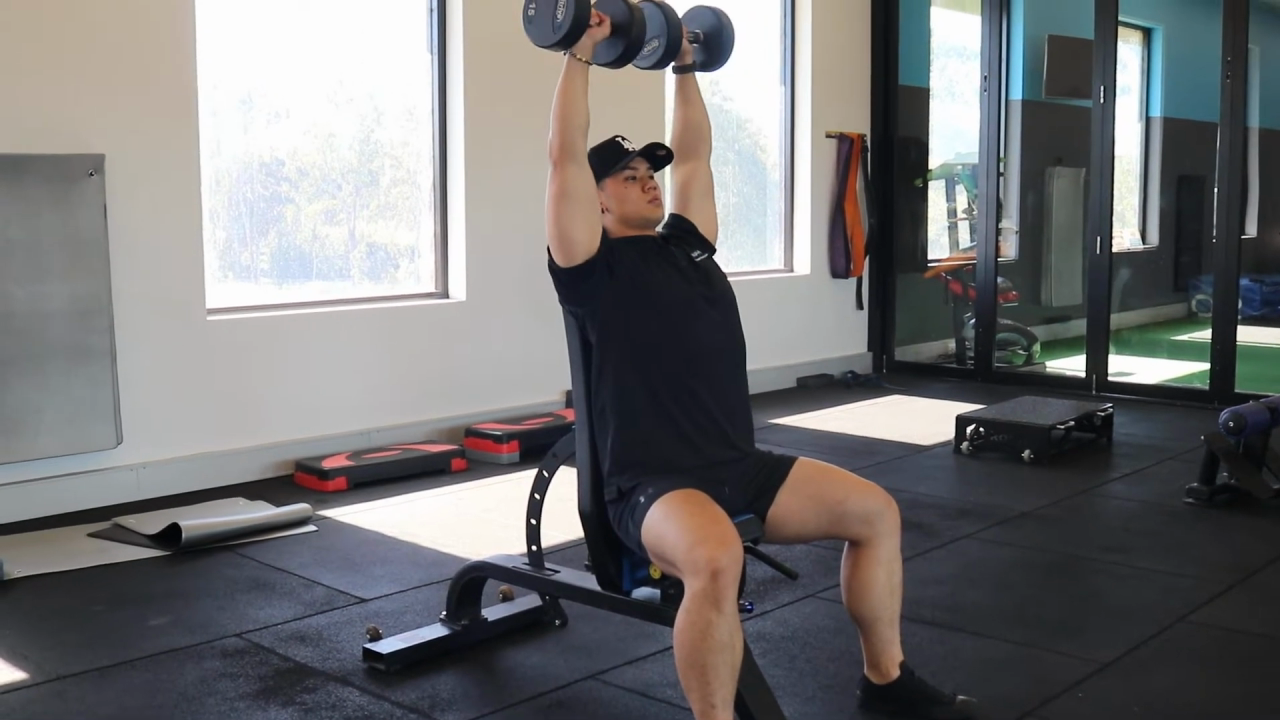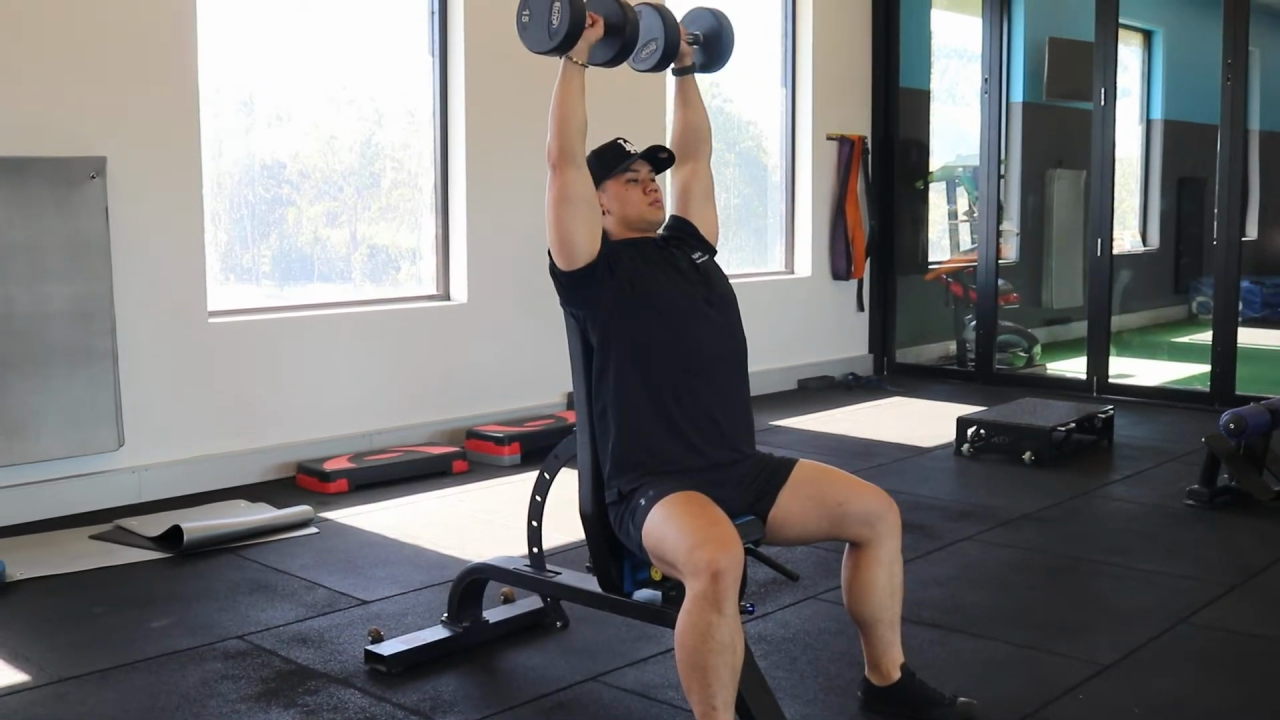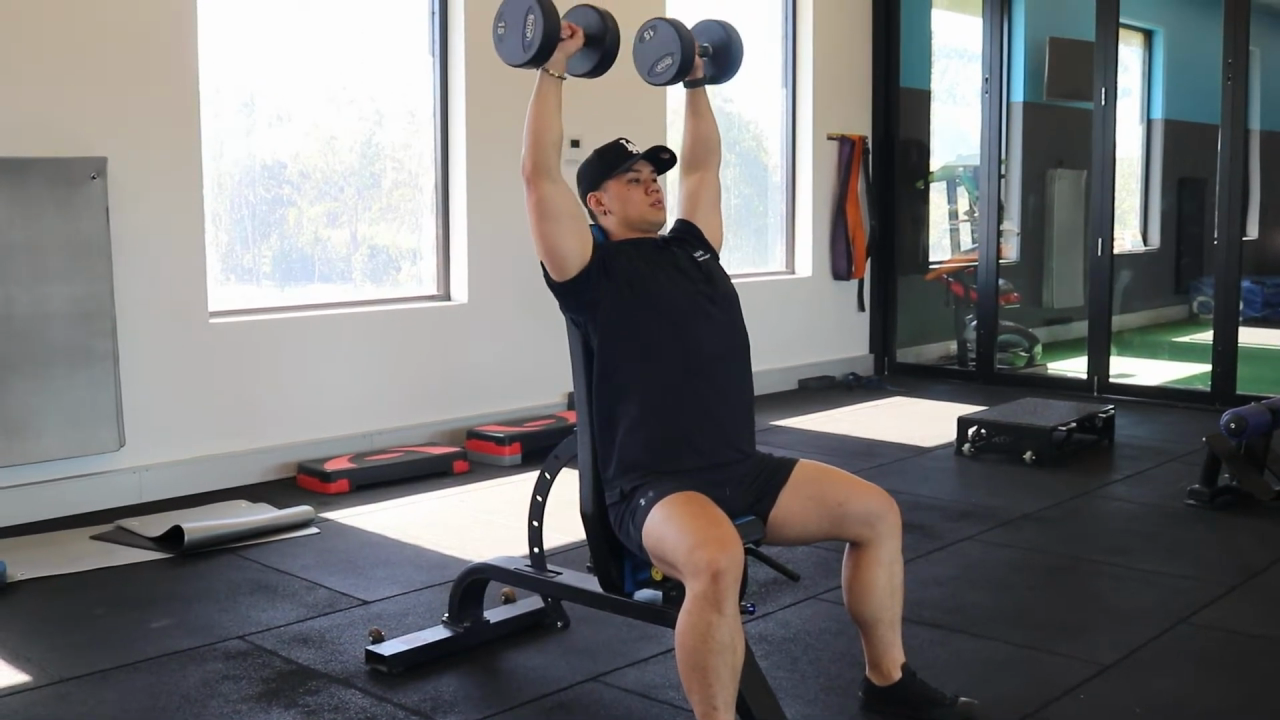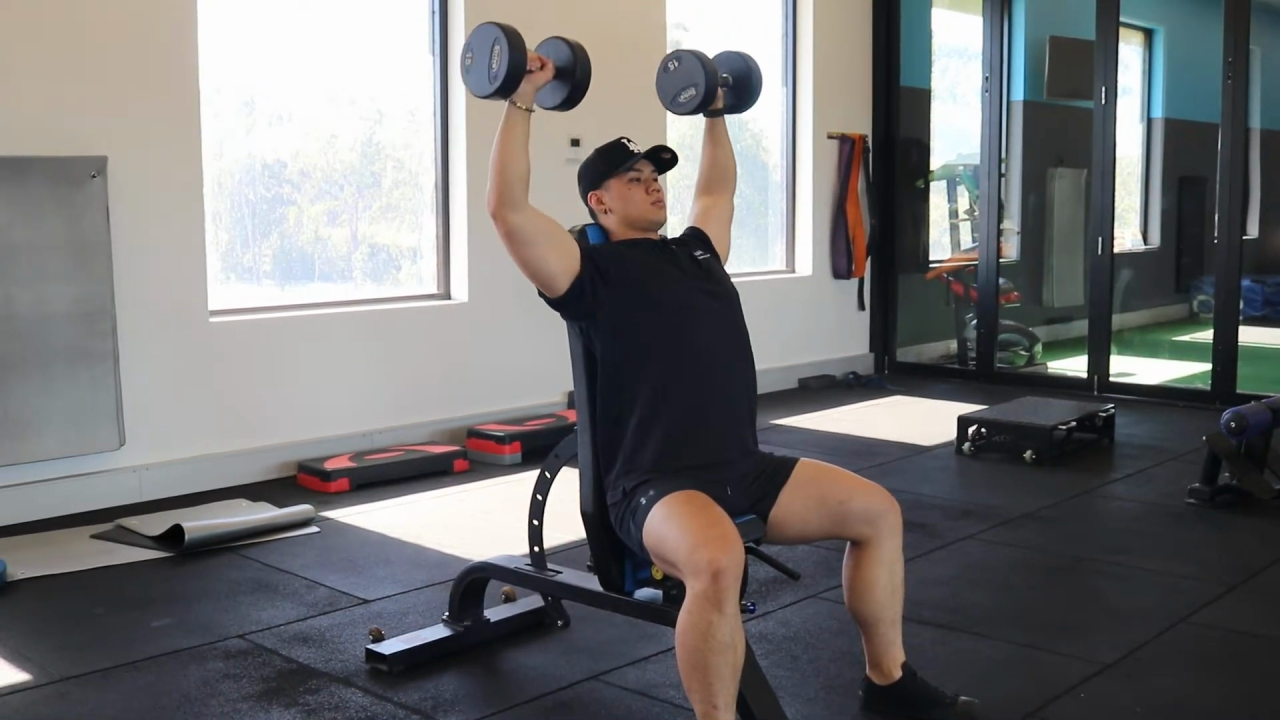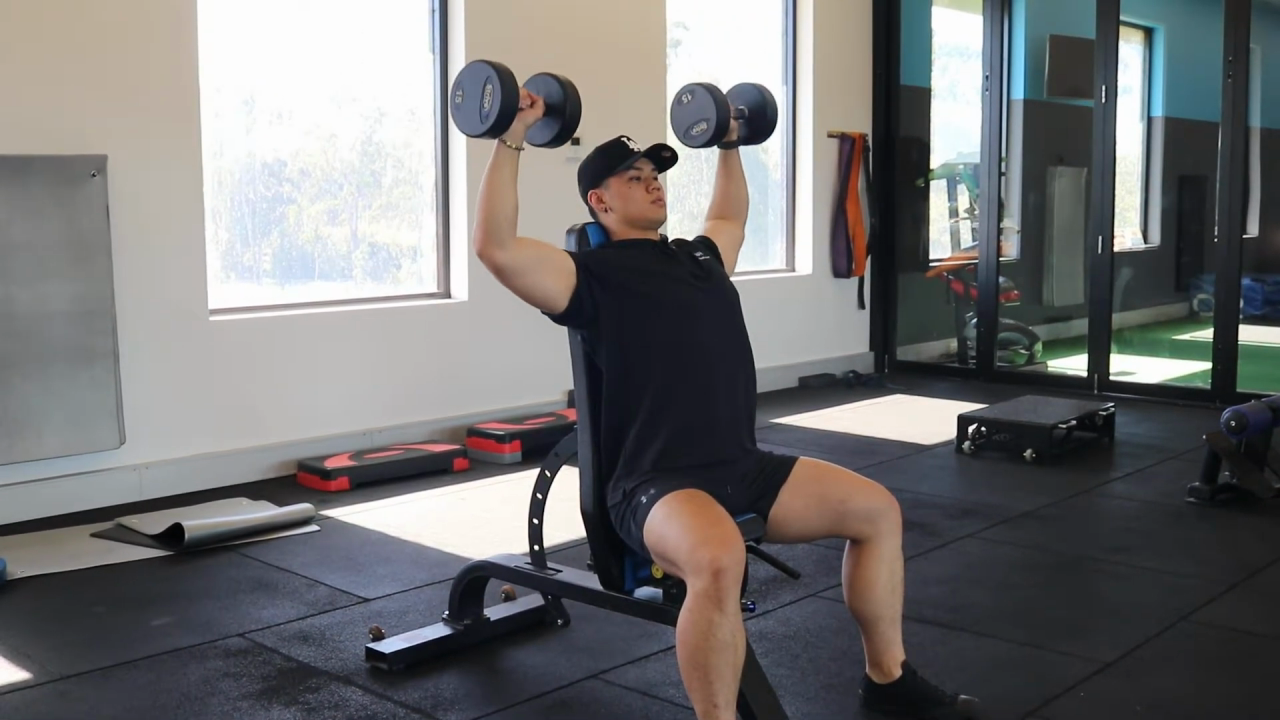
dt=0.5s
person 1, frame 1
left shoulder: (686, 243)
right shoulder: (596, 266)
left elbow: (695, 153)
right elbow: (565, 156)
left wrist: (683, 68)
right wrist: (580, 52)
left hip: (739, 464)
right hip: (654, 483)
left knee: (875, 512)
right knee: (716, 562)
person 1, frame 2
left shoulder: (687, 245)
right shoulder: (596, 268)
left elbow: (695, 155)
right elbow: (564, 160)
left wrist: (683, 70)
right wrist: (577, 54)
left hip: (740, 468)
right hip: (656, 485)
left knee: (876, 513)
right knee: (717, 563)
person 1, frame 3
left shoulder: (690, 247)
right shoulder: (596, 270)
left elbow: (703, 165)
right elbow: (539, 176)
left wrist: (693, 83)
right wrist: (554, 67)
left hip: (742, 468)
right hip: (655, 486)
left knee: (877, 512)
right knee: (717, 563)
person 1, frame 4
left shoulder: (694, 252)
right shoulder: (596, 272)
left elbow: (718, 189)
right elbow: (508, 209)
left wrist: (714, 114)
right wrist: (522, 101)
left hip: (744, 468)
right hip: (656, 484)
left knee: (878, 511)
right knee: (717, 563)
person 1, frame 5
left shoulder: (696, 255)
right shoulder: (596, 274)
left elbow: (732, 218)
right elbow: (495, 247)
left wrist: (728, 146)
right wrist: (512, 139)
left hip: (744, 467)
right hip: (656, 483)
left knee: (877, 510)
right knee: (718, 561)
